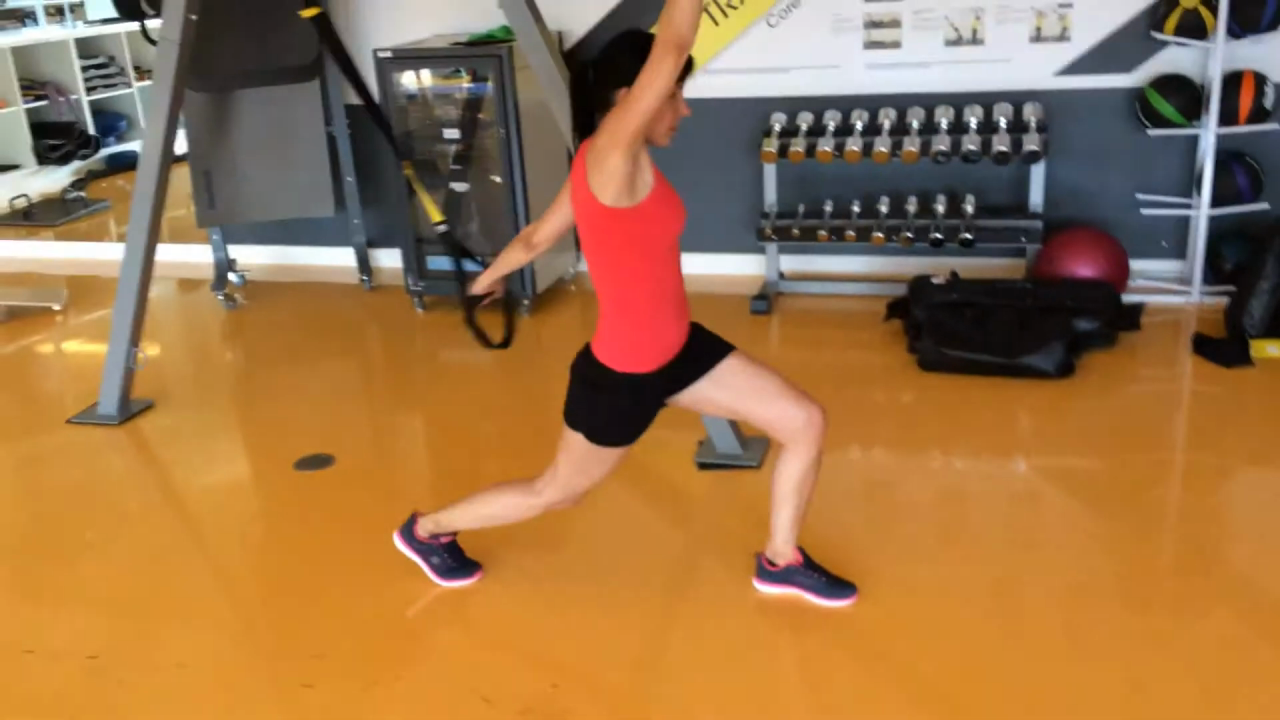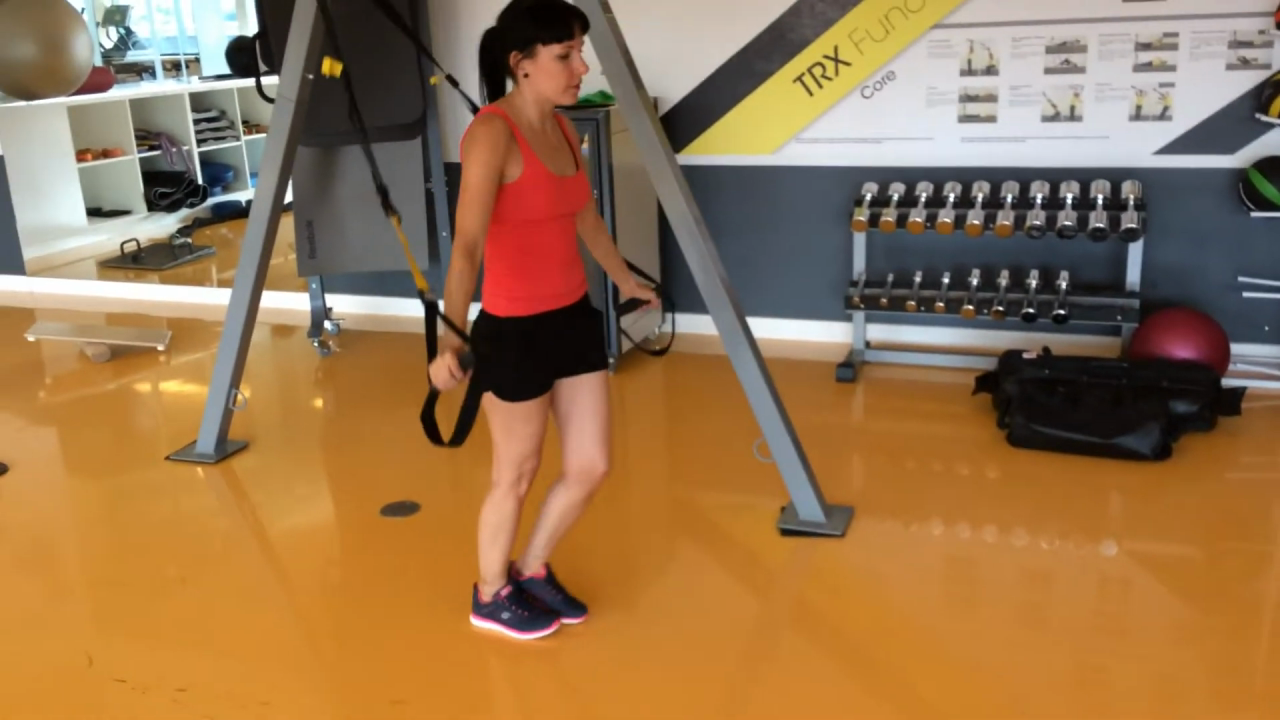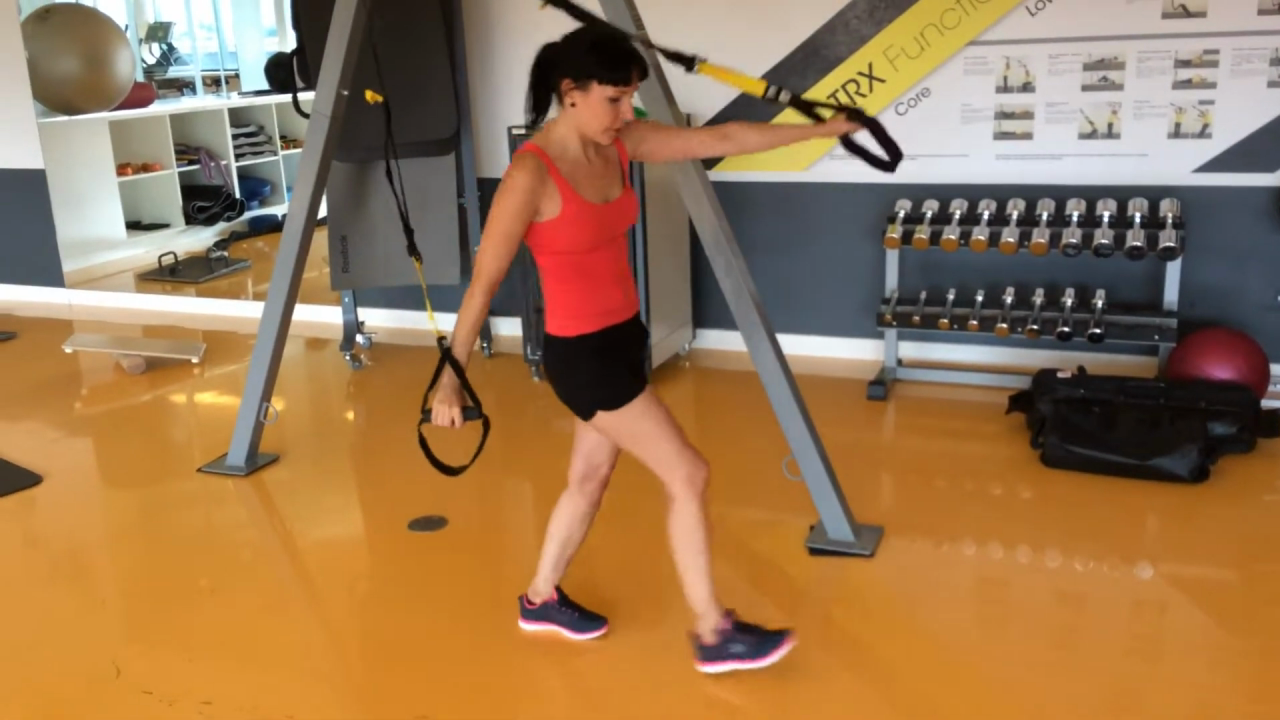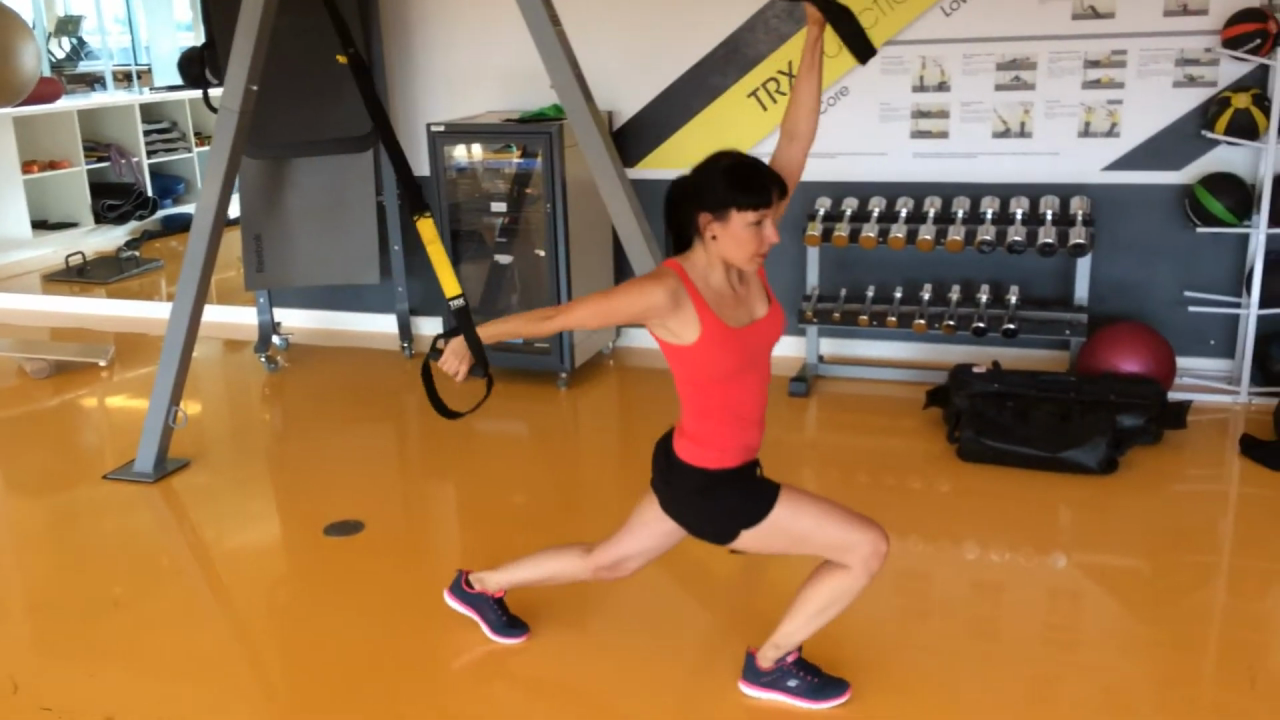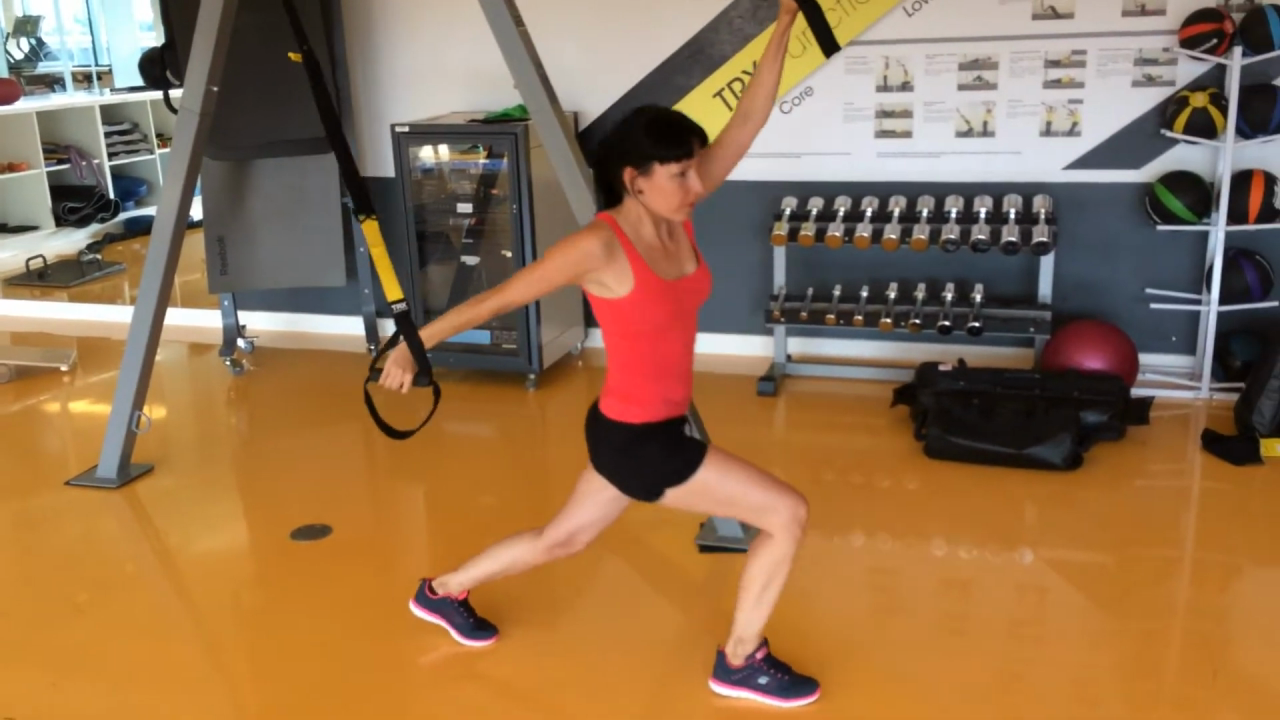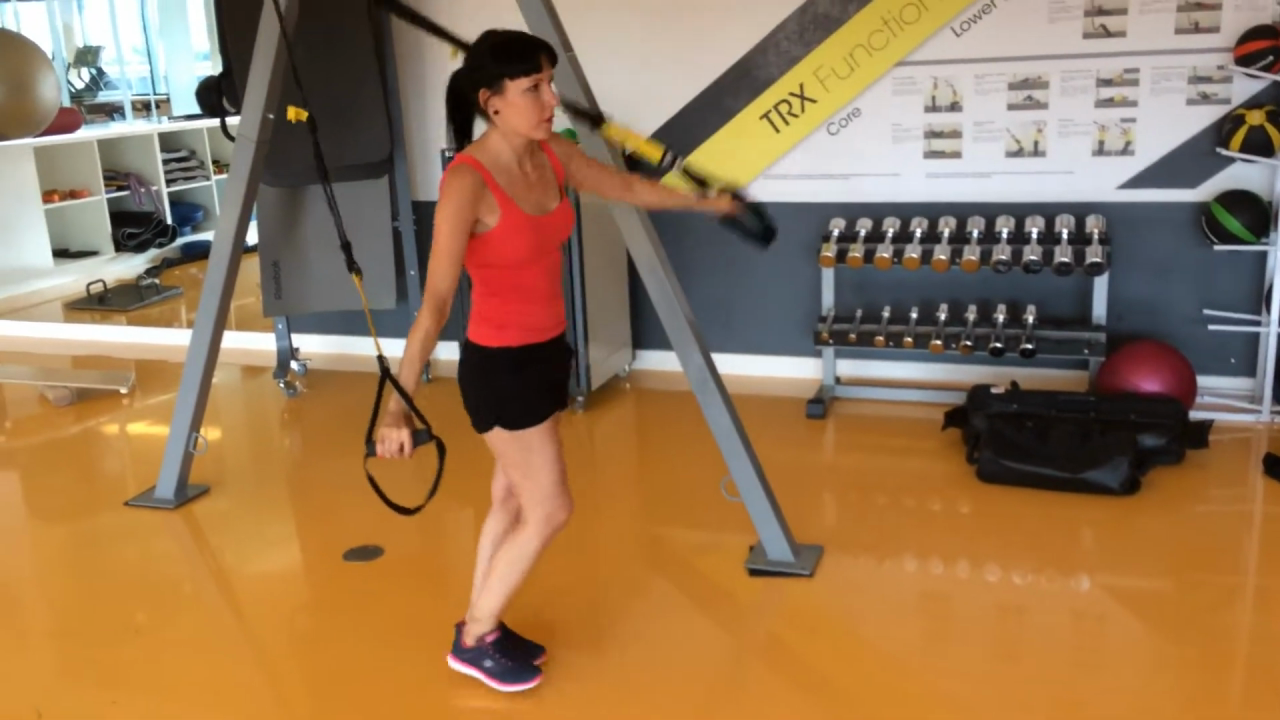
dt=0.7s
person 1, frame 1
left shoulder: (596, 171)
right shoulder: (610, 155)
left elbow: (534, 236)
left wrist: (490, 277)
left hip: (674, 345)
right hip: (622, 373)
left knee: (805, 423)
right knee: (558, 490)
left ankle: (781, 560)
right ankle: (425, 530)
person 1, frame 2
left shoulder: (562, 127)
right shoulder: (492, 134)
right elbow: (468, 239)
left wrist: (624, 278)
right wrist: (450, 335)
left hip: (574, 318)
right hip: (514, 331)
left knee: (590, 469)
right knee: (515, 476)
left ankle: (531, 572)
right ankle: (491, 596)
person 1, frame 3
left shoulder: (619, 144)
right shoulder: (531, 175)
left elbow: (718, 141)
right elbow: (483, 284)
left wrist: (814, 129)
right wrist: (451, 378)
left hip: (621, 339)
right hip: (582, 354)
left knee: (590, 477)
right knee: (690, 478)
left ankle: (542, 599)
right ankle: (713, 633)
person 1, frame 4
left shoulder: (743, 258)
right shoulder: (665, 295)
left elbow: (796, 141)
right elbow: (552, 317)
right wrist: (471, 340)
left hip: (713, 468)
right hip: (706, 484)
left knee: (610, 559)
right knee: (866, 548)
left ankle: (477, 587)
right ankle: (771, 664)
person 1, frame 5
left shoulder: (672, 210)
right shoulder: (598, 245)
left elbow: (746, 124)
right elbow: (498, 297)
right wrist: (413, 347)
left hip: (642, 421)
right hip: (638, 436)
left knee: (563, 538)
right knee: (786, 514)
left ankle: (441, 592)
right ankle: (740, 659)
person 1, frame 6
left shoulder: (551, 155)
right shoulder: (465, 182)
left elbow: (626, 188)
right elbow: (436, 299)
left wrist: (701, 201)
right wrist: (400, 401)
left hip: (548, 353)
right hip: (500, 366)
left knee: (514, 501)
right knee: (550, 512)
left ankle: (478, 625)
right ankle: (477, 638)
